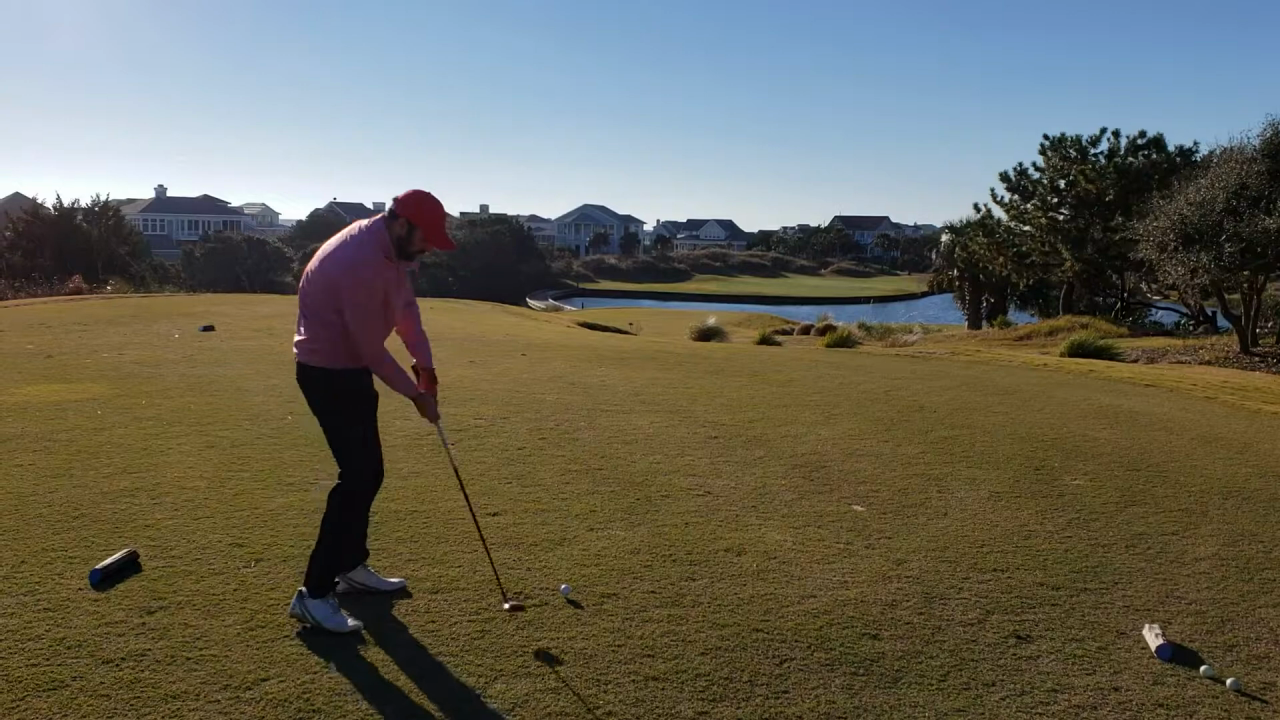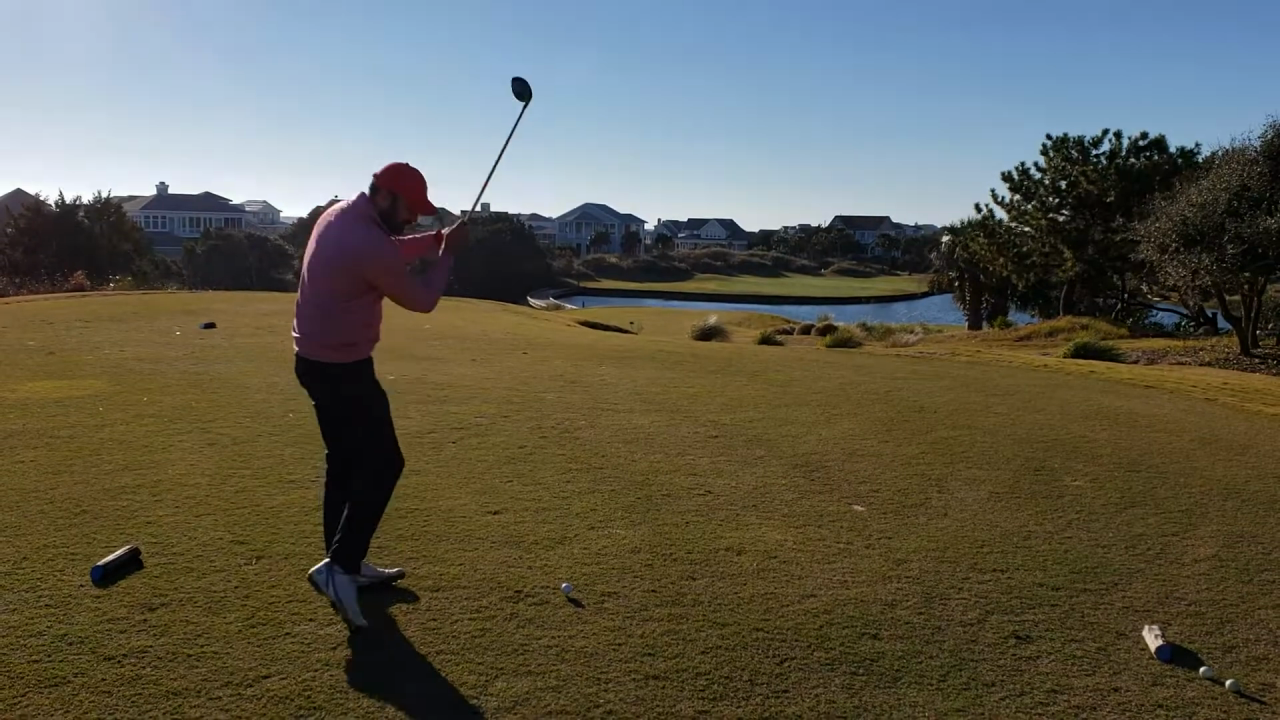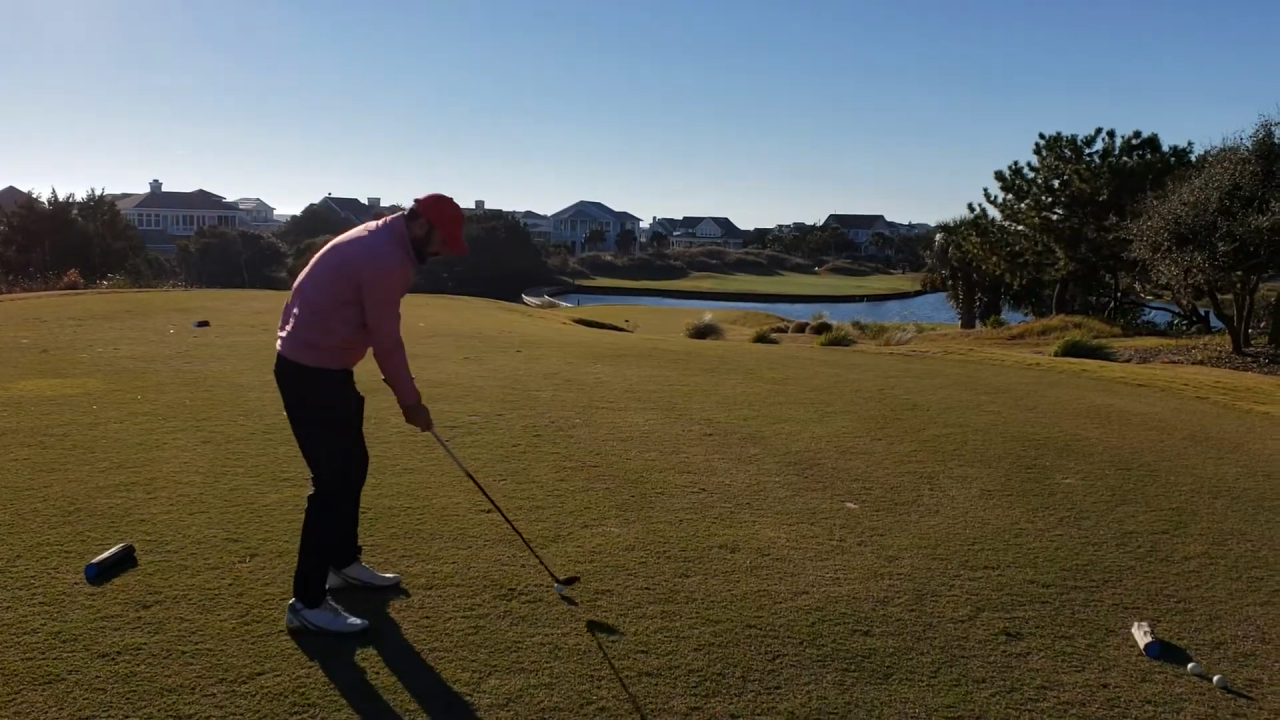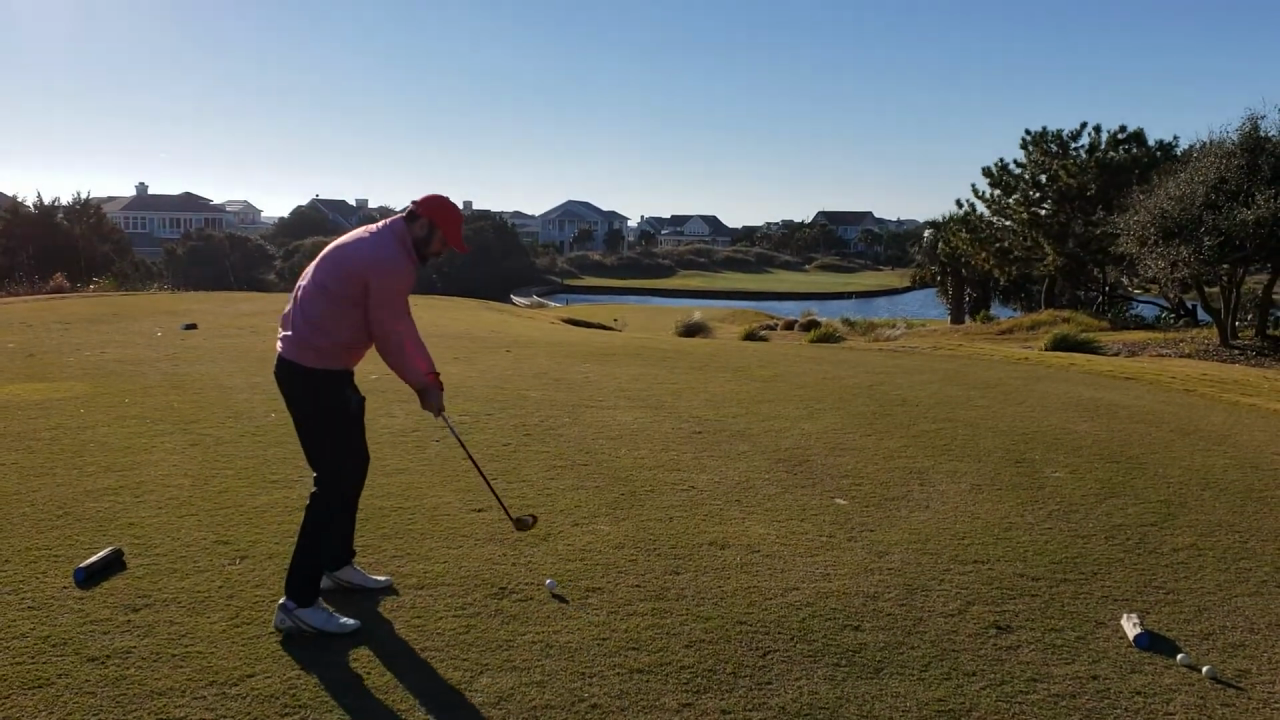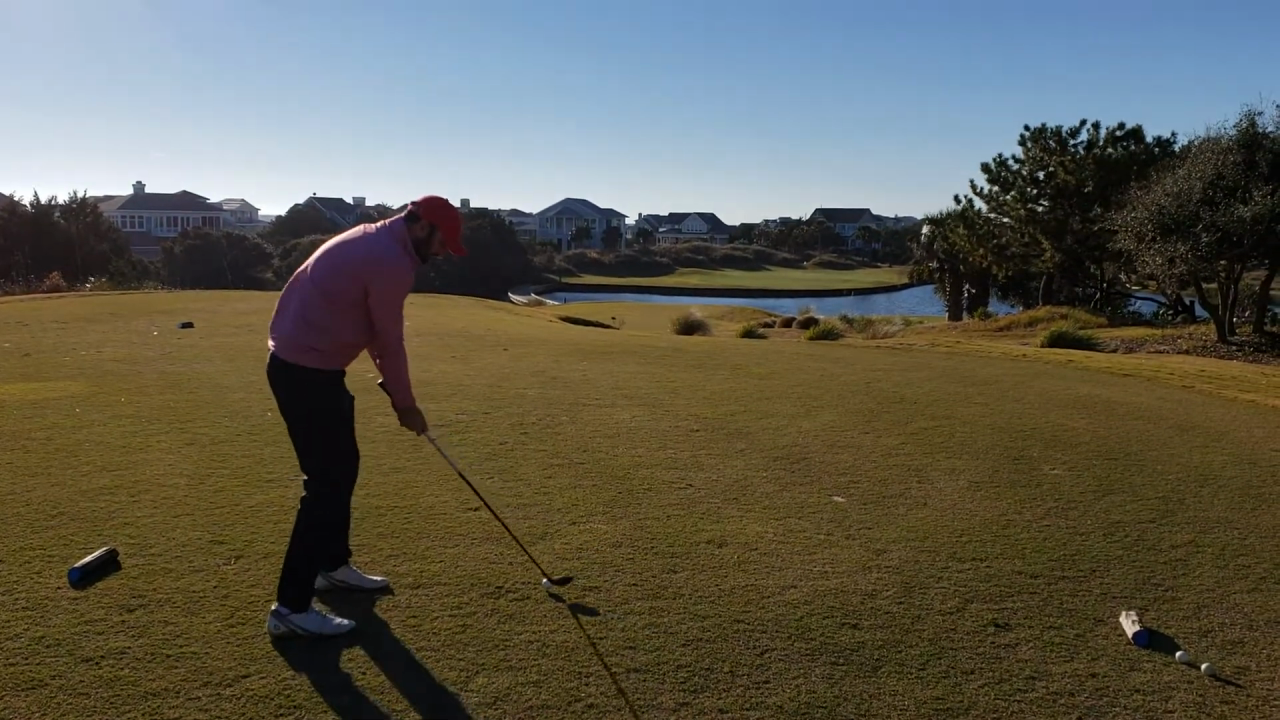
dt=1s
person 1, frame 1
left shoulder: (393, 247)
right shoulder: (358, 262)
left elbow: (404, 307)
right elbow: (369, 349)
left wrist: (425, 363)
right wrist: (416, 393)
left hip: (355, 369)
right hip: (328, 372)
left knee: (366, 469)
right knee: (360, 475)
left ankle: (349, 566)
right ankle: (314, 593)
person 1, frame 2
left shoulder: (338, 215)
right shoulder: (370, 248)
right elbow: (422, 299)
left wrist: (435, 240)
right wrist: (448, 253)
left hip: (314, 359)
right hip: (343, 367)
left knee: (346, 461)
right knee: (383, 464)
left ankle: (345, 565)
right ankle: (339, 565)
person 1, frame 3
left shoulder: (381, 243)
right shoulder: (384, 258)
left elbow: (382, 336)
right elbow: (386, 341)
left wrist: (405, 392)
right wrist: (410, 401)
left hip: (323, 365)
right hip: (311, 370)
left knee: (351, 466)
right knee: (335, 479)
left ankle: (343, 562)
right ankle: (307, 602)
person 1, frame 4
left shoulder: (383, 247)
right shoulder: (387, 260)
left elbow: (401, 324)
right elbow: (389, 340)
left wrist: (430, 376)
right wrist: (423, 388)
left hip: (322, 366)
right hip: (311, 371)
left knee: (352, 466)
right knee: (335, 479)
left ankle: (336, 565)
right ankle: (298, 601)
person 1, frame 5
left shoulder: (373, 242)
right shoulder: (391, 262)
left elbow: (376, 333)
right elbow: (390, 342)
left wrist: (396, 390)
right wrist: (406, 404)
left hip: (302, 362)
right hip: (307, 371)
left knee: (342, 468)
right knee: (328, 482)
left ankle: (333, 564)
right ankle: (291, 606)
